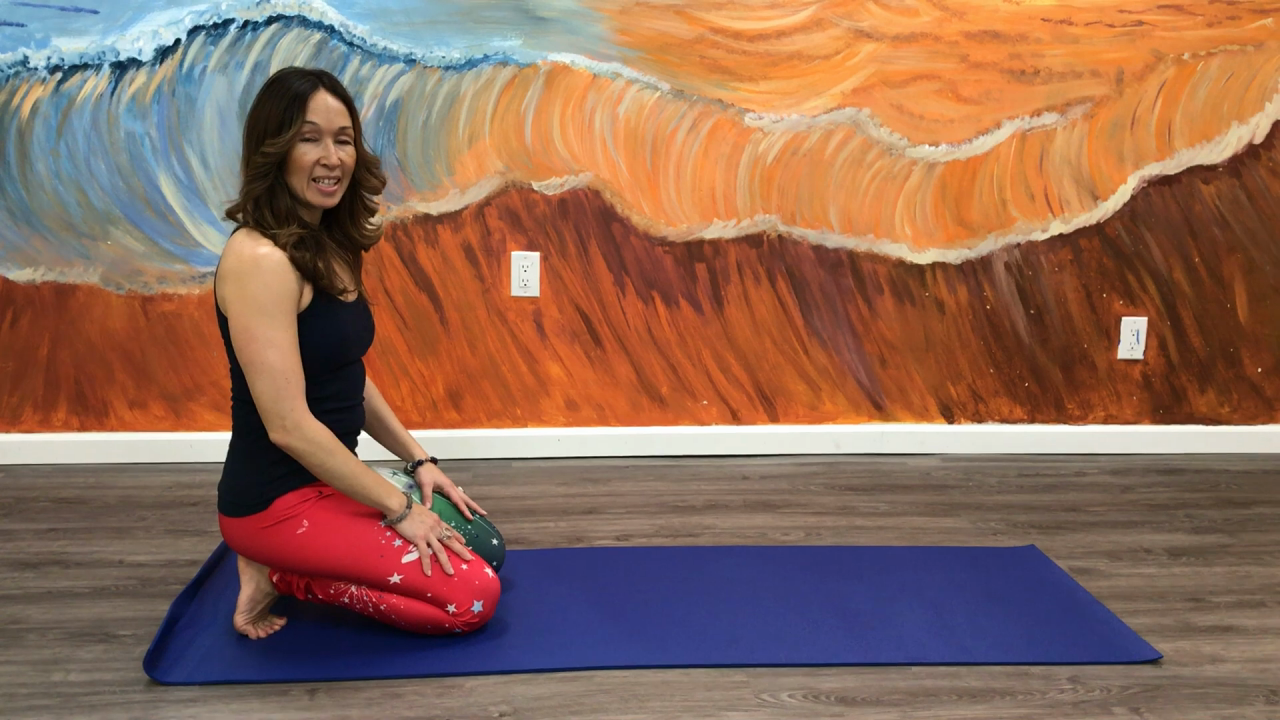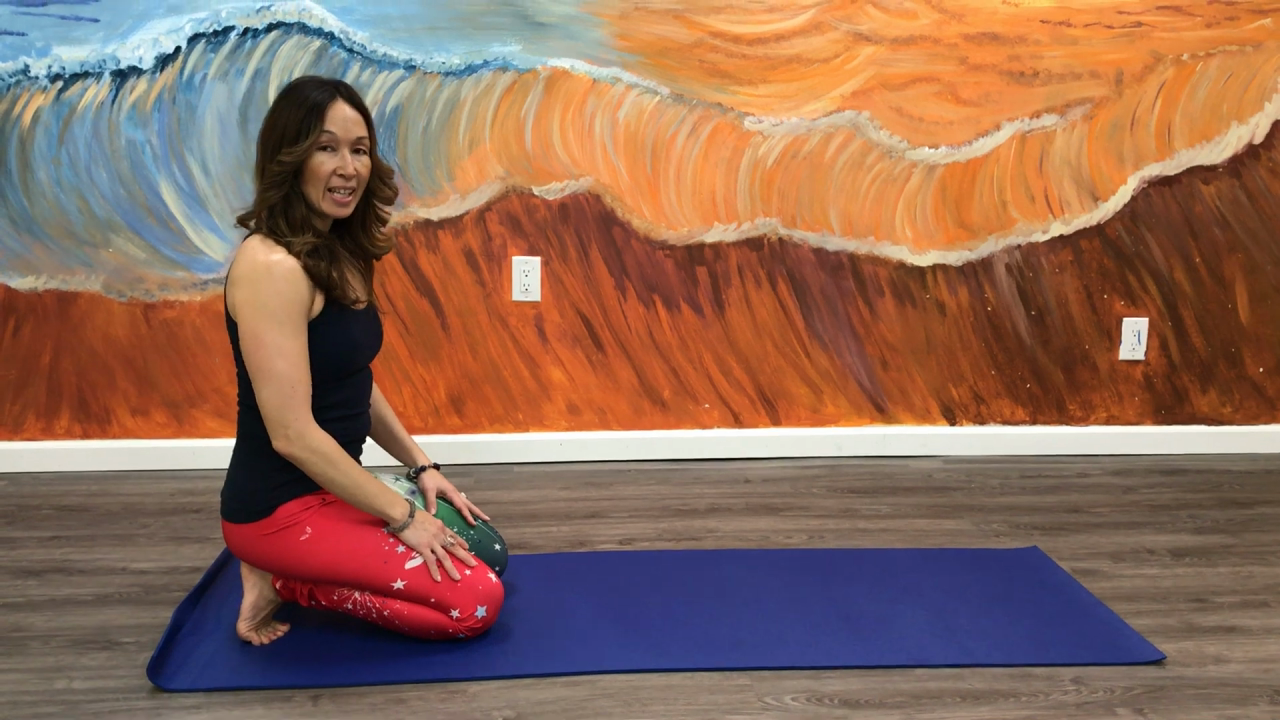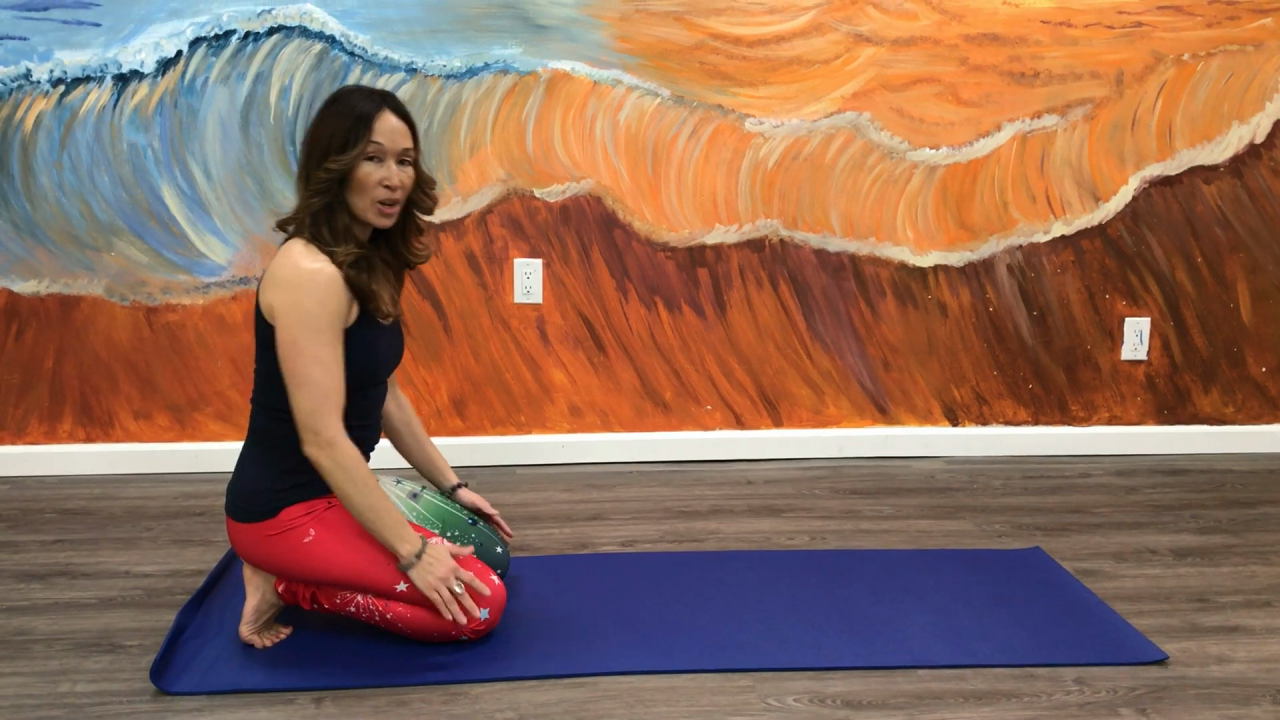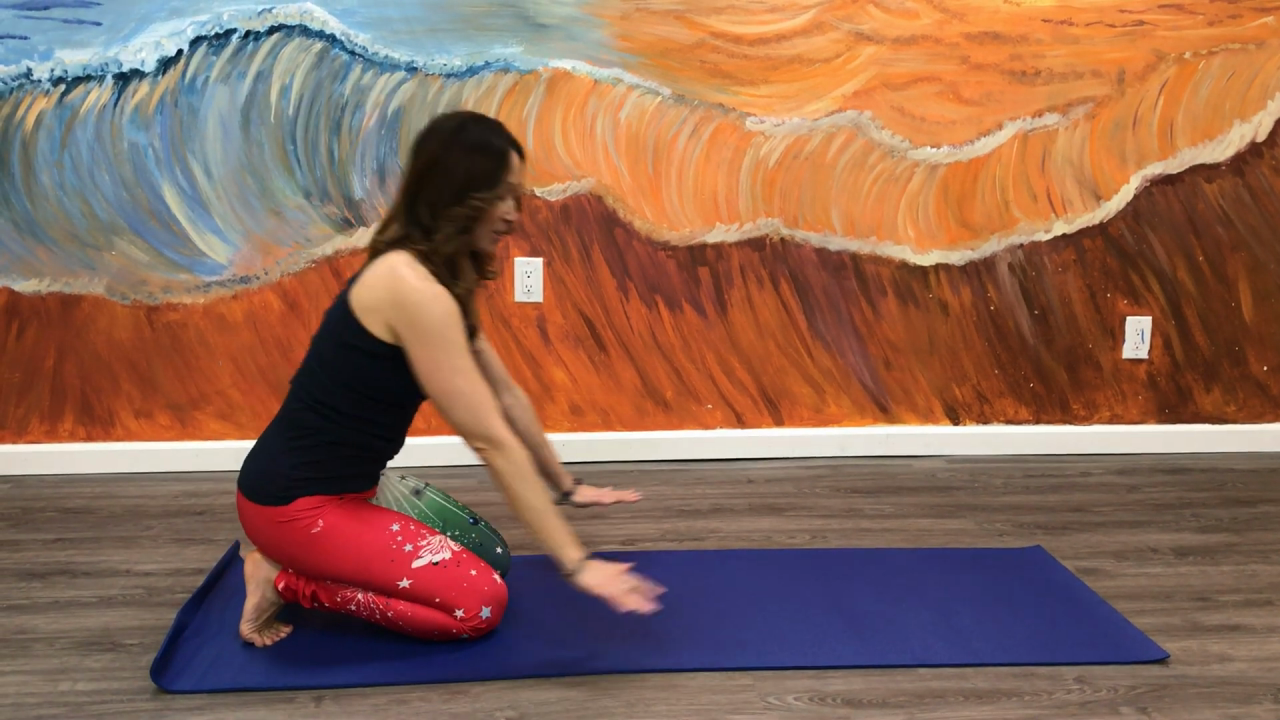
dt=0.4s
person 1, frame 1
left shoulder: (326, 245)
right shoulder: (260, 260)
right elbow: (289, 425)
left wrist: (419, 460)
right wrist: (398, 509)
left hip: (321, 483)
right hip: (278, 500)
right knee: (472, 595)
left ankle: (284, 567)
right ankle: (280, 574)
person 1, frame 2
left shoulder: (338, 253)
right shoulder: (273, 266)
right elbow: (292, 434)
left wrist: (421, 467)
right wrist: (402, 515)
left hip: (325, 490)
right hip: (281, 507)
left knee: (481, 548)
right knee: (475, 600)
left ankle: (290, 574)
right ankle: (283, 581)
person 1, frame 3
left shoulder: (370, 262)
right shoulder: (312, 272)
left elbow: (383, 394)
right elbow: (322, 439)
left wrist: (451, 485)
right wrist: (411, 553)
left hip: (328, 495)
right hip: (286, 509)
left knee: (476, 559)
right knee: (477, 602)
left ankle: (292, 574)
right ankle: (286, 584)
person 1, frame 4
left shoulder: (425, 274)
right shoulder: (415, 290)
left elbow: (505, 395)
right elbow: (492, 440)
left wrist: (566, 488)
right wrist: (576, 563)
left hip: (335, 488)
right hip: (294, 501)
left knee: (469, 561)
right knee: (478, 601)
left ankle: (299, 561)
right ankle: (289, 580)
